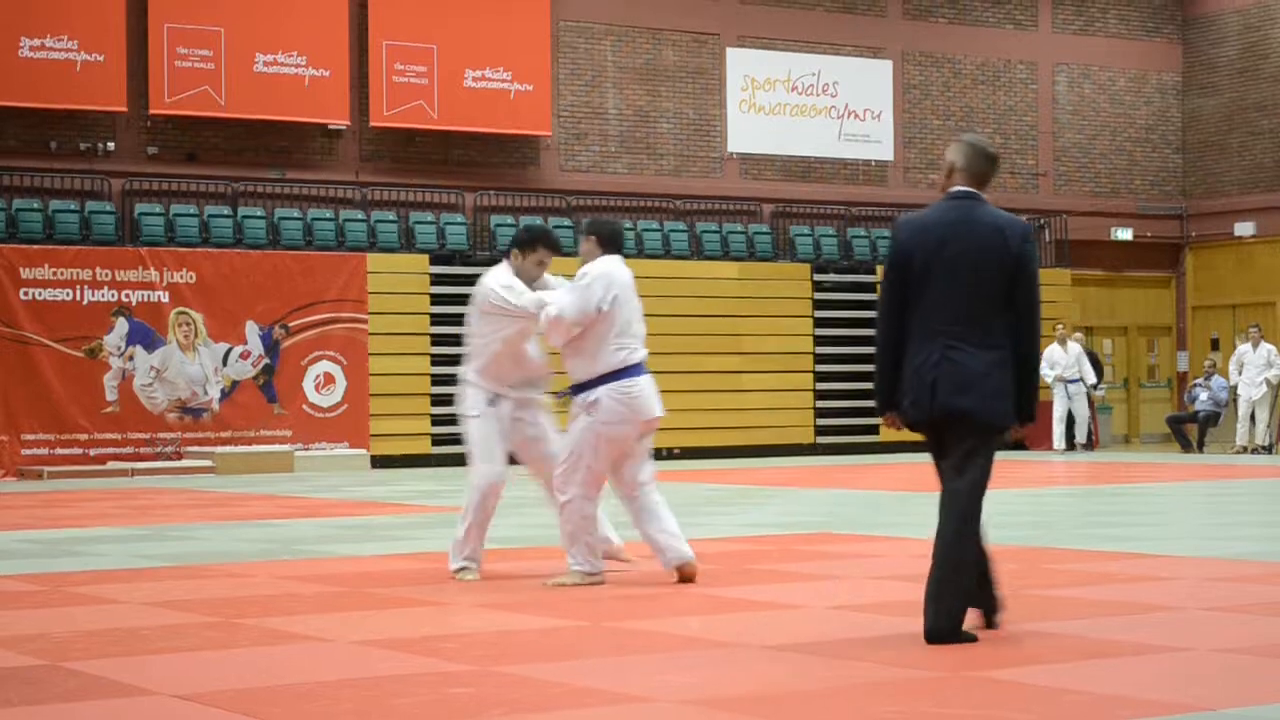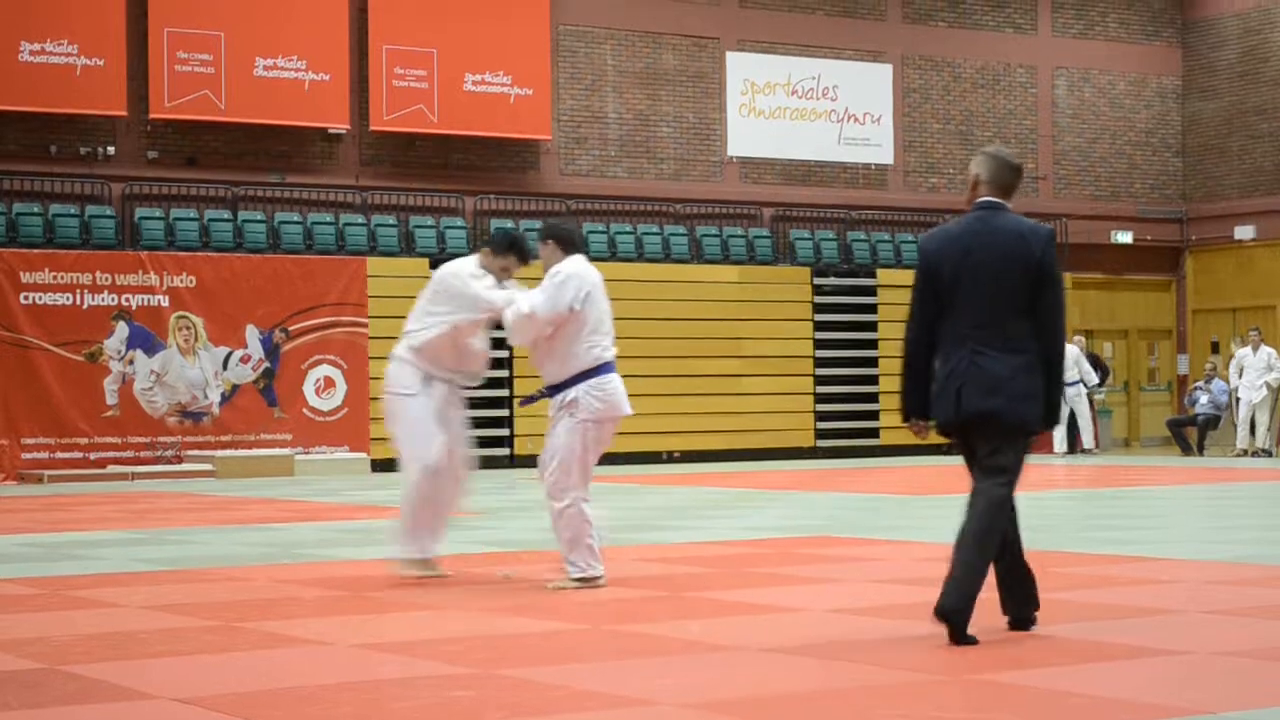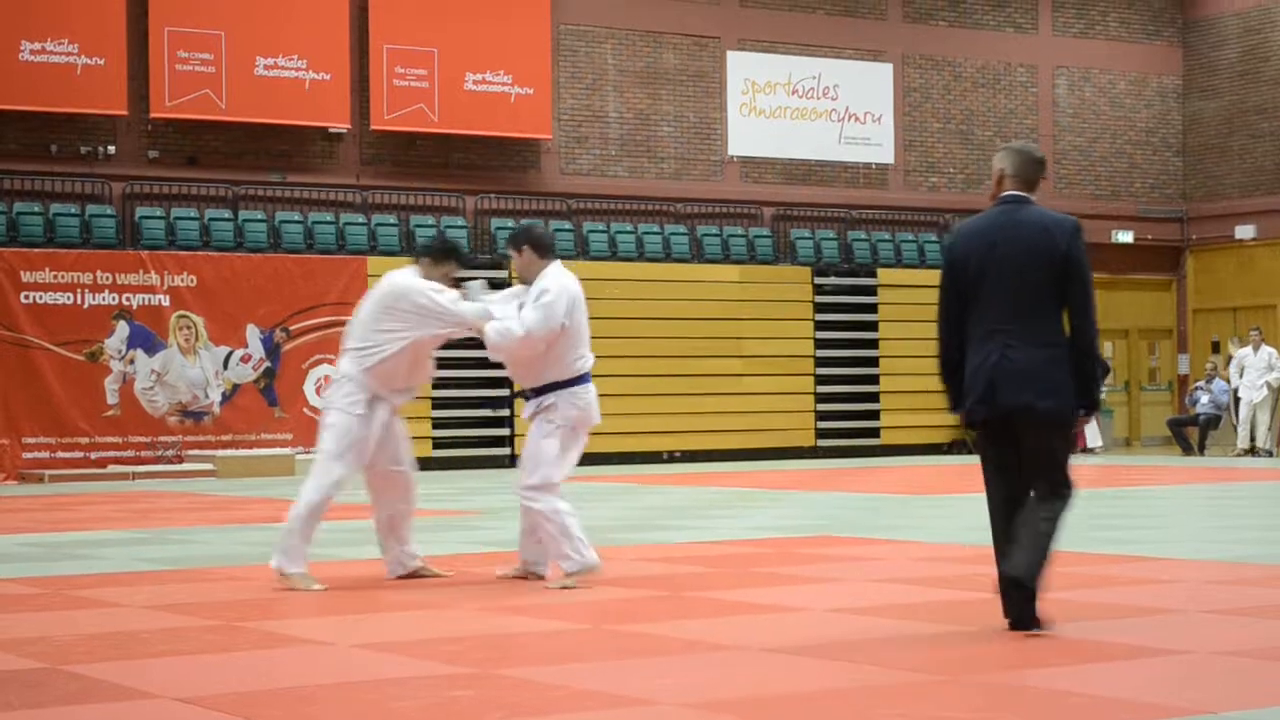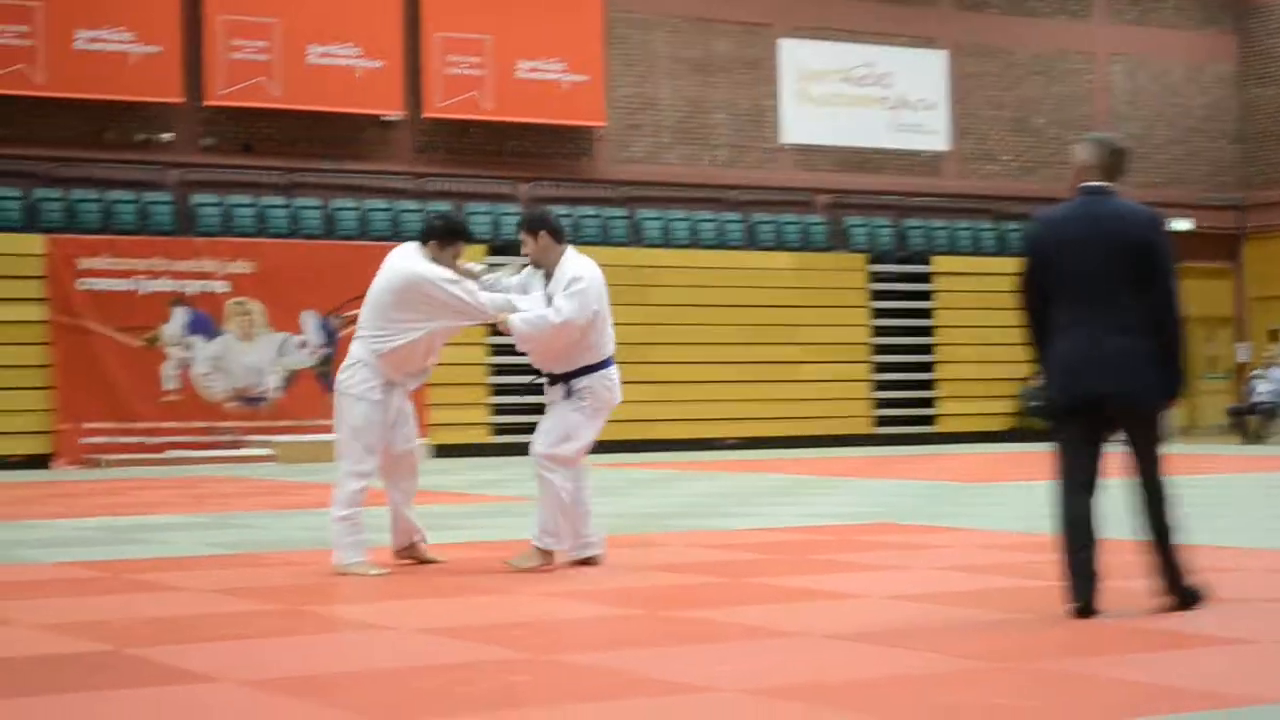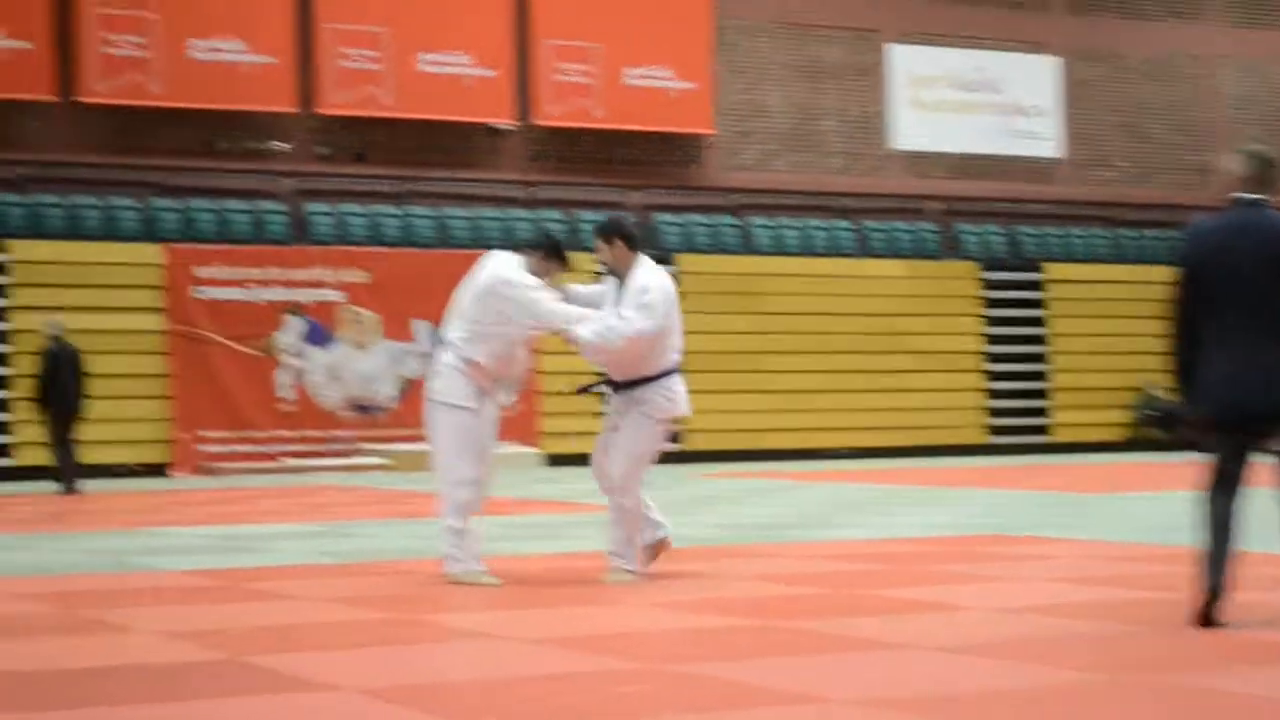
dt=0.2s
person 1, frame 1
left shoulder: (910, 229)
right shoulder: (1014, 232)
left elbow: (890, 321)
right elbow: (1026, 326)
left wrist: (887, 394)
right wrist: (1025, 404)
left hip: (926, 385)
right hip: (984, 387)
left knee: (957, 495)
right knee: (963, 498)
left ankle: (983, 598)
right ankle: (942, 618)
person 1, frame 2
left shoulder: (937, 241)
right shoulder: (1037, 238)
left elbow: (920, 332)
right elbow: (1051, 331)
left wrist: (914, 403)
right wrist: (1051, 407)
left hip: (957, 391)
right hip: (1012, 391)
left knee: (992, 492)
right knee: (992, 497)
left ankle: (1020, 603)
right ankle: (955, 601)
person 1, frame 3
left shoulder: (964, 236)
right shoulder: (1063, 230)
left elbow: (950, 325)
right elbow: (1083, 322)
left wrist: (958, 391)
right wrist: (1087, 395)
left hip: (986, 386)
right hip: (1044, 383)
left knee: (1005, 497)
right knee: (1052, 488)
left ankle: (1019, 606)
right ankle: (1021, 571)
person 1, frame 4
left shoulder: (1045, 225)
right shoulder: (1143, 221)
left elbow: (1035, 308)
right elbow: (1164, 309)
right wrist: (1171, 379)
left hip: (1069, 374)
right hip: (1131, 371)
left knee: (1076, 486)
right knee: (1149, 479)
left ankle: (1083, 592)
right ankle: (1174, 584)
person 1, frame 5
left shoulder: (1203, 235)
left elbow: (1186, 320)
left wrist: (1192, 387)
left hip: (1221, 386)
left knee: (1223, 488)
left ankle: (1211, 585)
person 2, frame 1
left shoulder: (598, 274)
right shoulder: (620, 279)
left elbow: (560, 321)
left wrist: (551, 304)
left hip: (611, 397)
right hip: (635, 392)
left knee: (572, 483)
right knee: (637, 485)
left ankle: (587, 568)
right ankle: (679, 558)
person 2, frame 2
left shoulder: (569, 274)
right shoulder: (580, 276)
left elbow: (531, 318)
left wrist: (510, 313)
left hip: (586, 396)
right hip: (594, 392)
left knee: (564, 486)
right knee: (565, 479)
left ankle: (585, 570)
right ankle: (583, 565)
person 2, frame 3
left shoulder: (555, 287)
right shoulder: (546, 286)
left elbow: (523, 336)
right elbow: (507, 307)
left wrist: (489, 330)
left hip: (563, 402)
right hip: (556, 401)
left knee: (537, 487)
right knee: (536, 483)
left ankle: (580, 562)
right ankle: (533, 563)
person 2, frame 4
left shoulder: (581, 273)
right shoulder: (542, 273)
left elbow: (560, 323)
right elbow: (507, 286)
left wrist: (512, 323)
left hip: (589, 385)
right hip: (569, 385)
left knee: (549, 455)
right knee: (563, 464)
left ankle: (548, 546)
right ankle: (585, 548)
person 2, frame 5
left shoulder: (651, 284)
right shoulder: (619, 282)
left elbow: (629, 336)
right elbow: (593, 299)
left wrist: (580, 335)
right wrist: (558, 290)
left hip: (652, 394)
right hip: (629, 392)
left knee: (623, 477)
right knee: (606, 466)
left ankle: (627, 562)
right ankle: (654, 535)
person 3, frame 1
left shoulder: (539, 282)
right shoulder: (495, 284)
right elbow: (537, 306)
left hip: (523, 397)
right hip: (485, 397)
left knee: (559, 468)
right knee: (488, 478)
left ankle: (600, 539)
right ankle: (465, 558)
person 3, frame 2
left shoulder: (482, 282)
right shoulder: (458, 275)
left elbow: (513, 308)
right elbow: (503, 303)
left hip: (446, 381)
right hip: (414, 377)
left knee: (453, 465)
right knee: (427, 462)
left ankle: (422, 549)
right ankle: (415, 551)
person 3, frame 3
left shoulder: (419, 290)
right shoulder: (405, 287)
left elbow: (453, 323)
right elbow: (465, 314)
left hip: (381, 398)
right hip: (354, 395)
left knee: (397, 478)
right knee: (329, 475)
left ankle: (403, 561)
right ankle: (290, 563)
person 3, frame 4
left shoulder: (408, 256)
right shoulder: (419, 275)
left elbow: (462, 297)
right elbow: (479, 304)
right wrist: (532, 303)
left hip: (391, 380)
right hip: (368, 379)
left knee: (402, 460)
right knee: (359, 465)
left ankle: (406, 540)
right ankle: (349, 554)
person 3, frame 5
left shoulder: (500, 265)
right shoulder: (509, 279)
right elbow: (560, 317)
left hip: (477, 386)
right hip: (459, 385)
left knee: (472, 473)
right knee: (461, 475)
left ankle: (461, 553)
right ankle: (462, 562)
